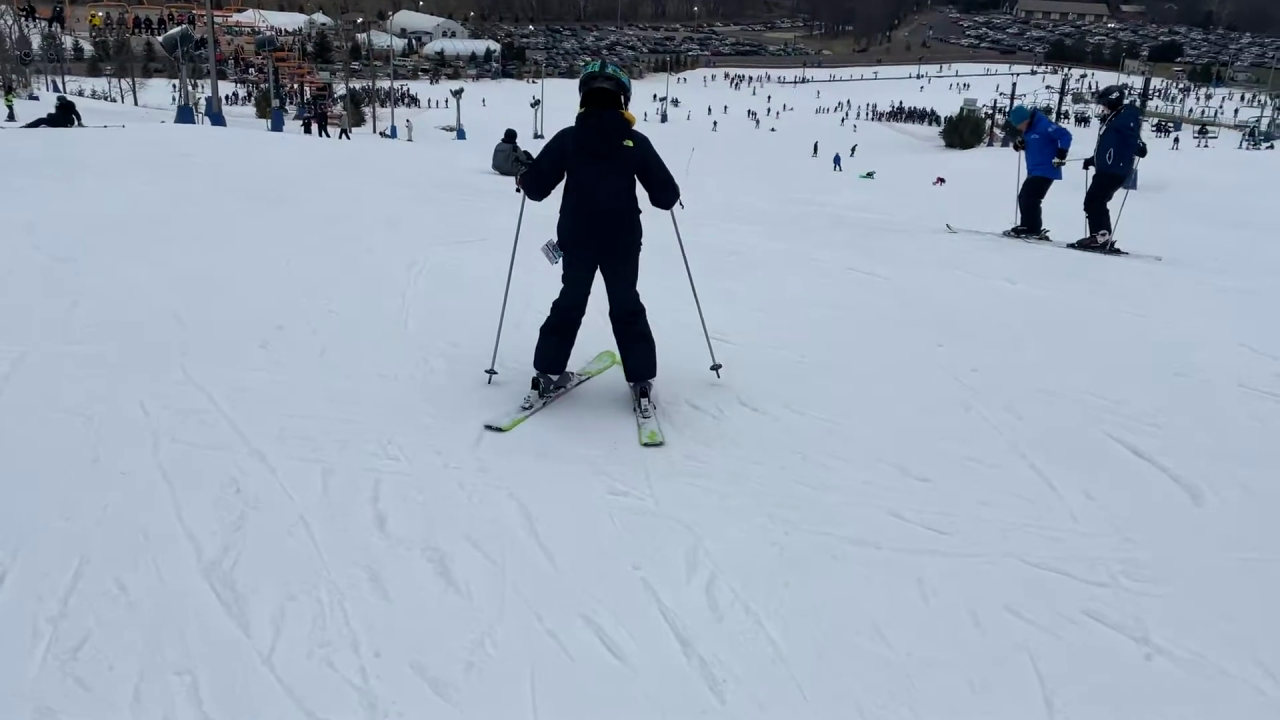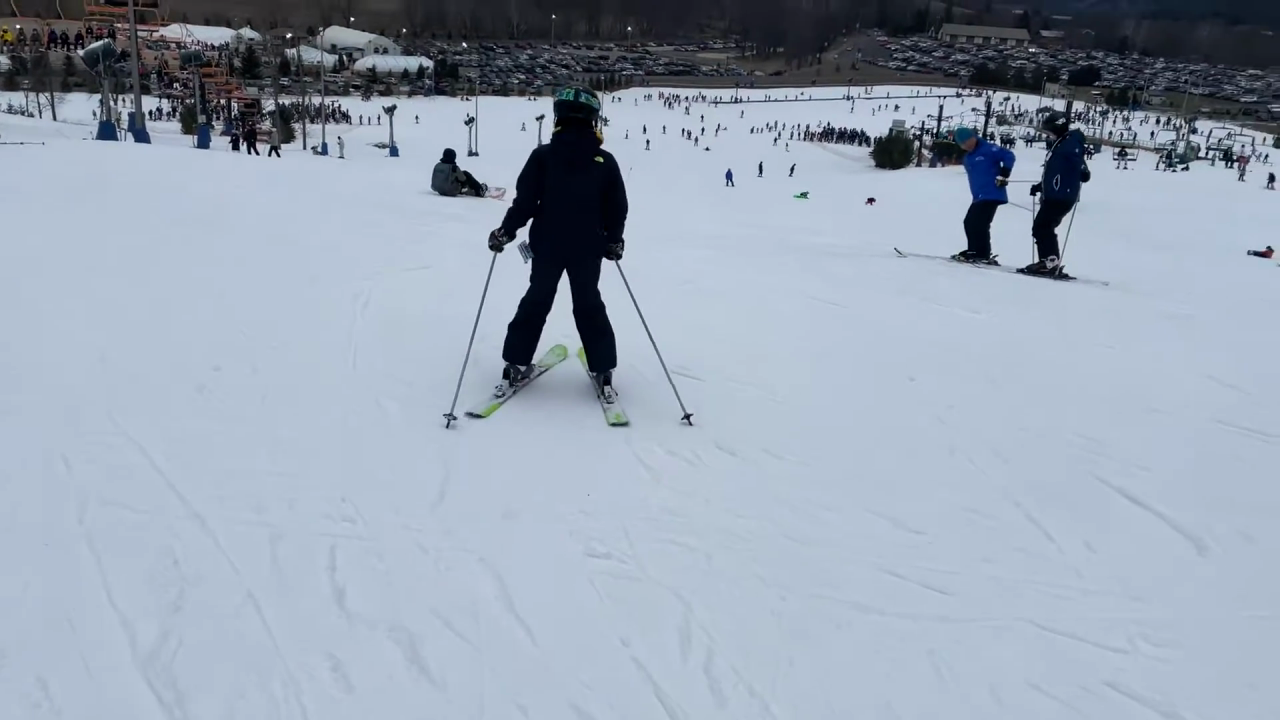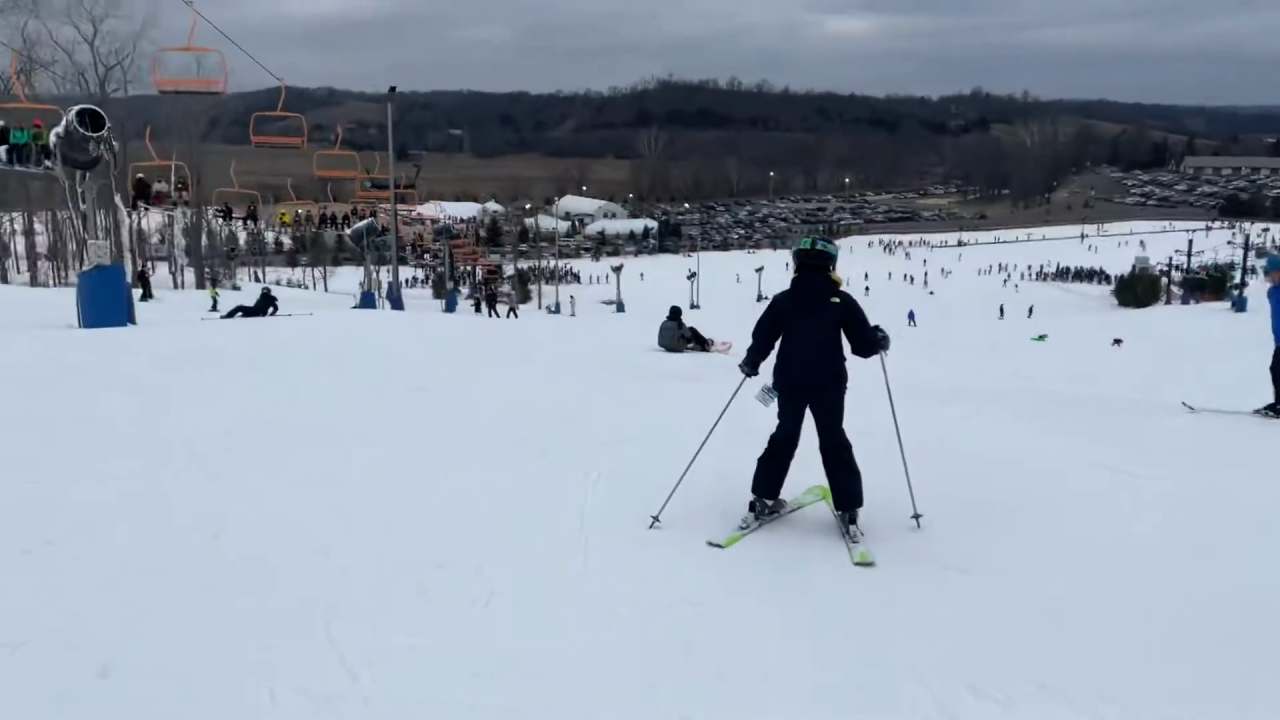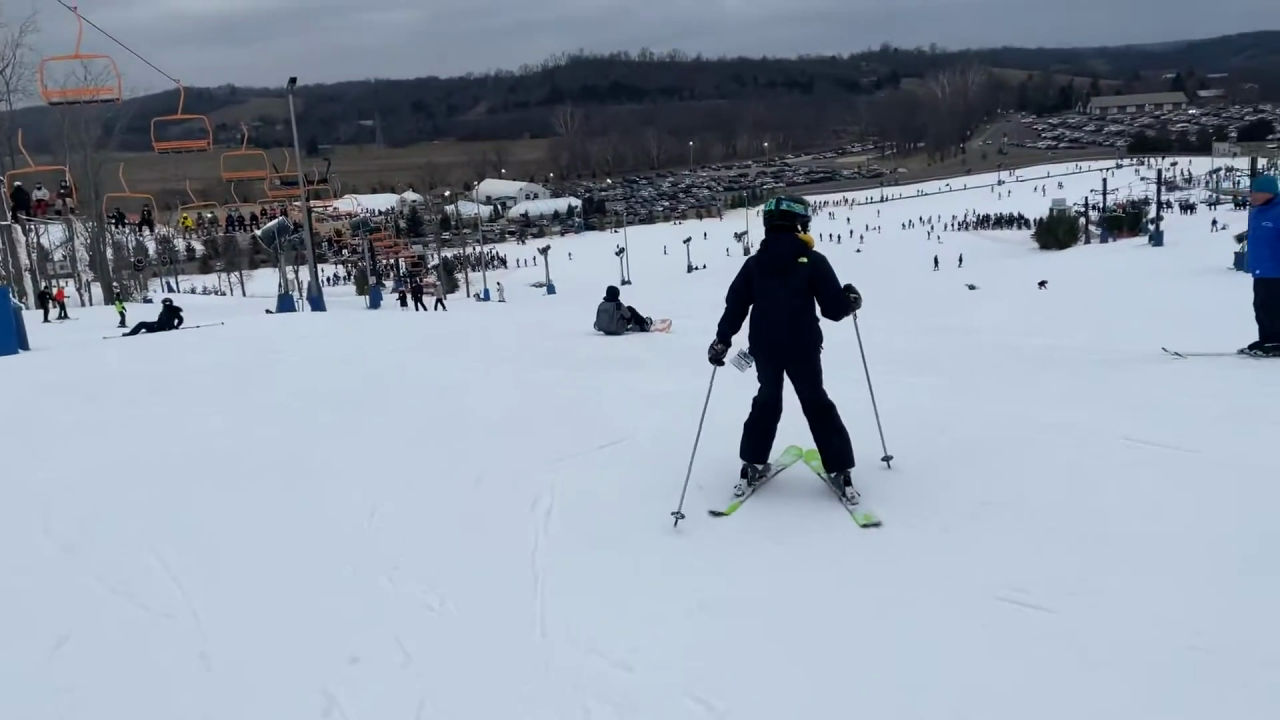
dt=1s
person 1, frame 1
left shoulder: (567, 139)
right shoulder: (635, 142)
left elbow: (536, 187)
right elbow: (664, 195)
left wrist: (523, 180)
right wrist: (672, 194)
left hip: (576, 240)
right hip: (622, 242)
left knee: (569, 303)
right knee: (627, 307)
left ankle: (548, 373)
right ankle: (641, 380)
person 1, frame 2
left shoulder: (543, 155)
right shoulder: (604, 160)
left elbow: (525, 200)
right elbow: (616, 207)
left wrist: (506, 231)
right wrist: (613, 241)
left hip: (547, 244)
right hip: (588, 247)
left knee: (536, 301)
right knee: (590, 306)
left ankle: (516, 366)
right ankle: (603, 372)
person 1, frame 3
left shoulder: (783, 300)
right shoulder: (842, 301)
left elbow: (763, 338)
right elbow: (863, 345)
left wrist: (751, 363)
right wrist: (880, 341)
left hip: (789, 383)
right hip: (828, 385)
left knee: (784, 437)
right knee: (834, 442)
left ankle: (764, 499)
right ankle: (848, 510)
person 1, frame 4
left shoulder: (754, 263)
right shoulder: (813, 261)
left elbow: (736, 305)
right elbow: (833, 309)
left wrist: (722, 339)
right wrist: (851, 301)
left hip: (764, 347)
right hip: (803, 347)
left knee: (767, 401)
right knee: (817, 404)
left ankle: (753, 465)
right ankle: (840, 471)
